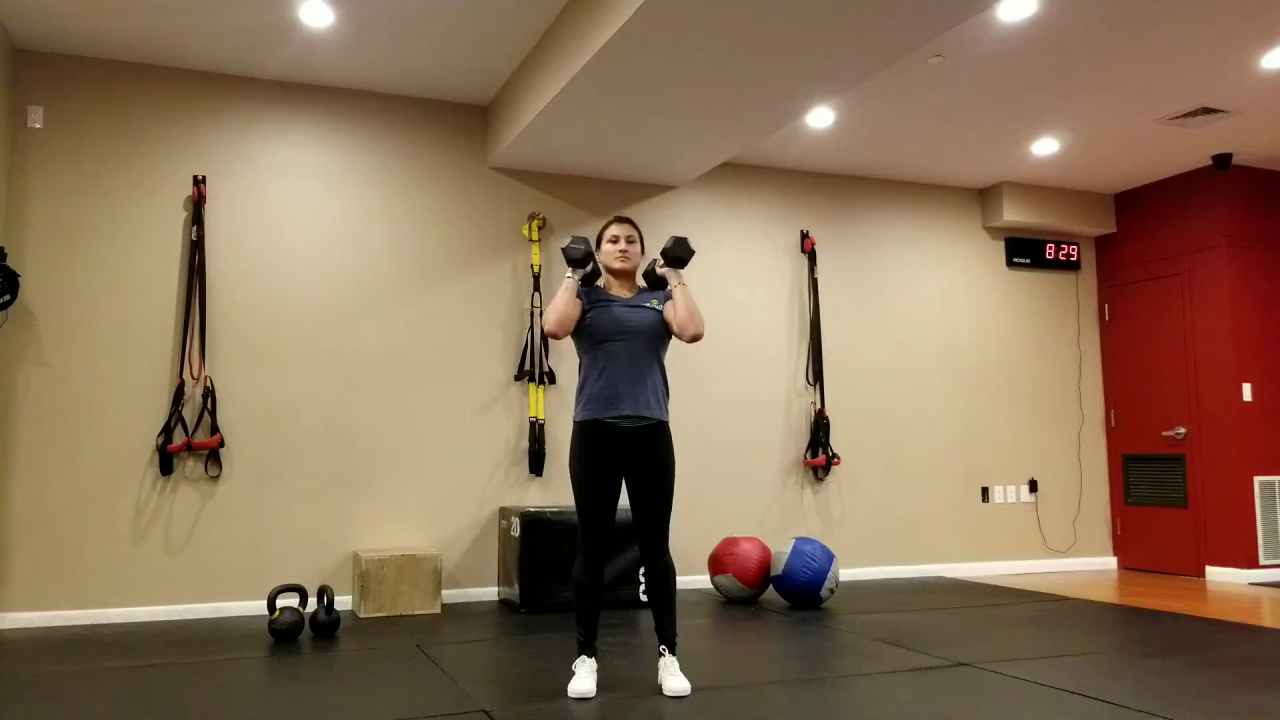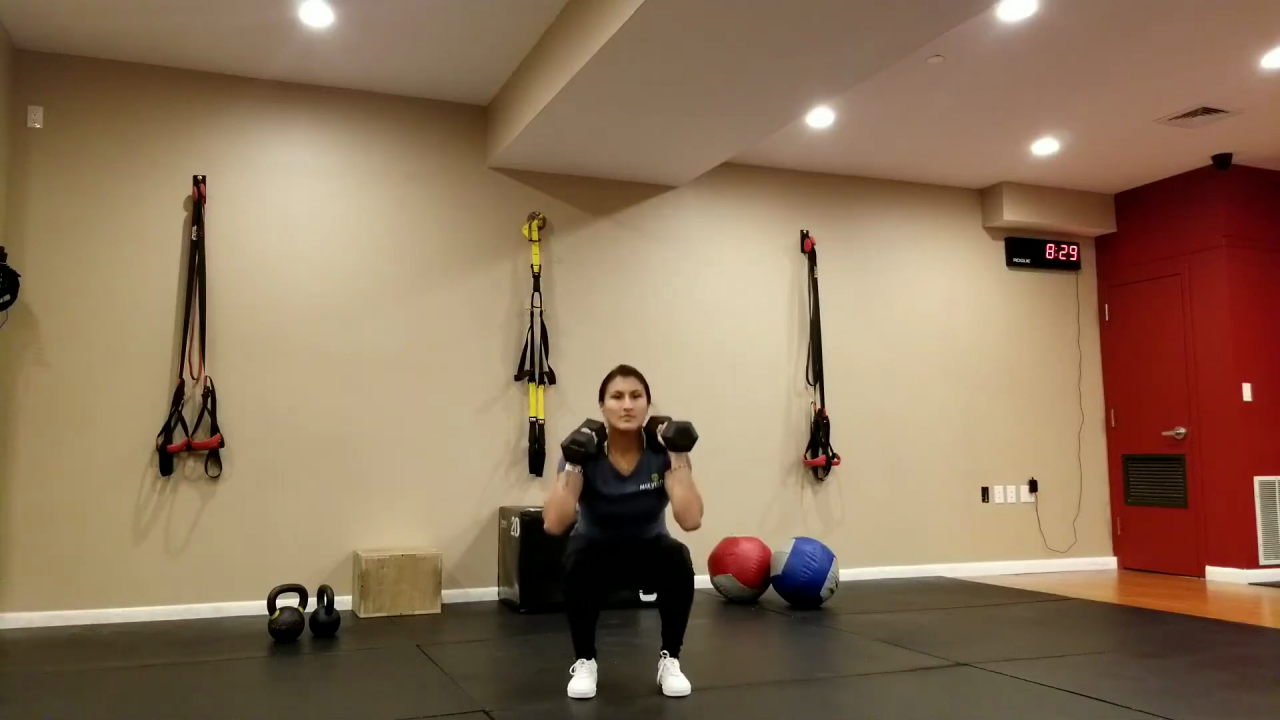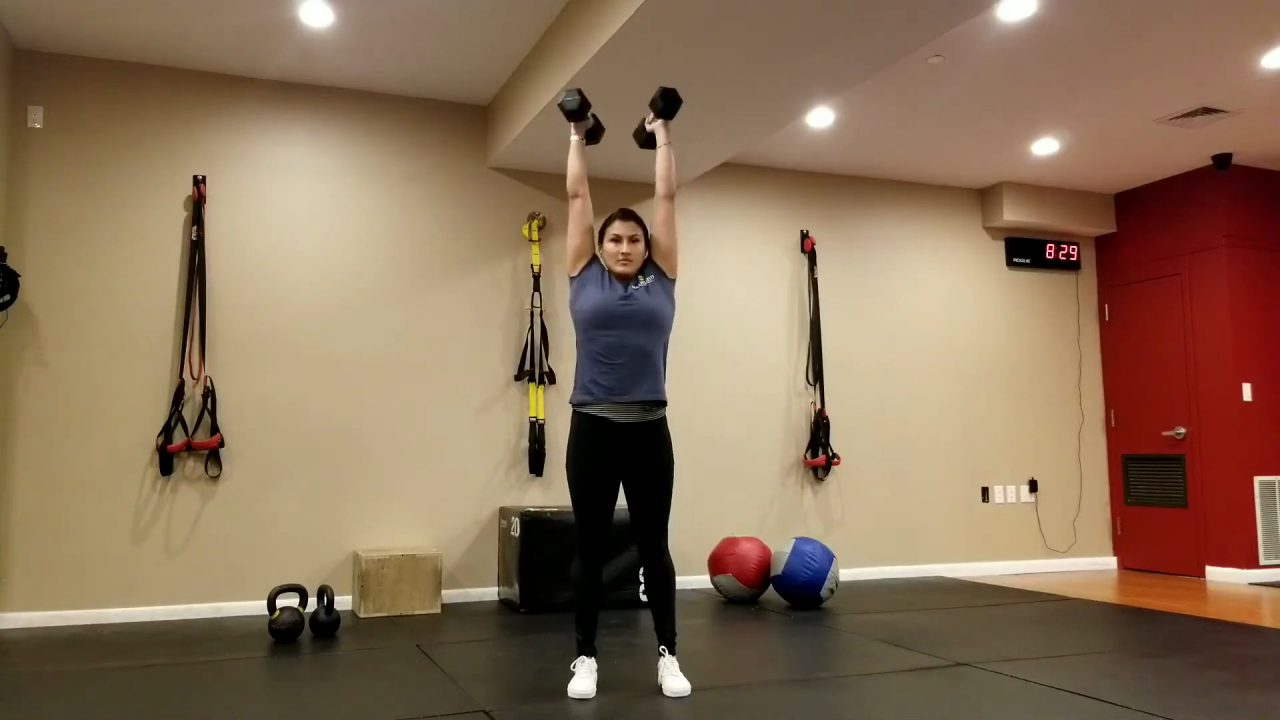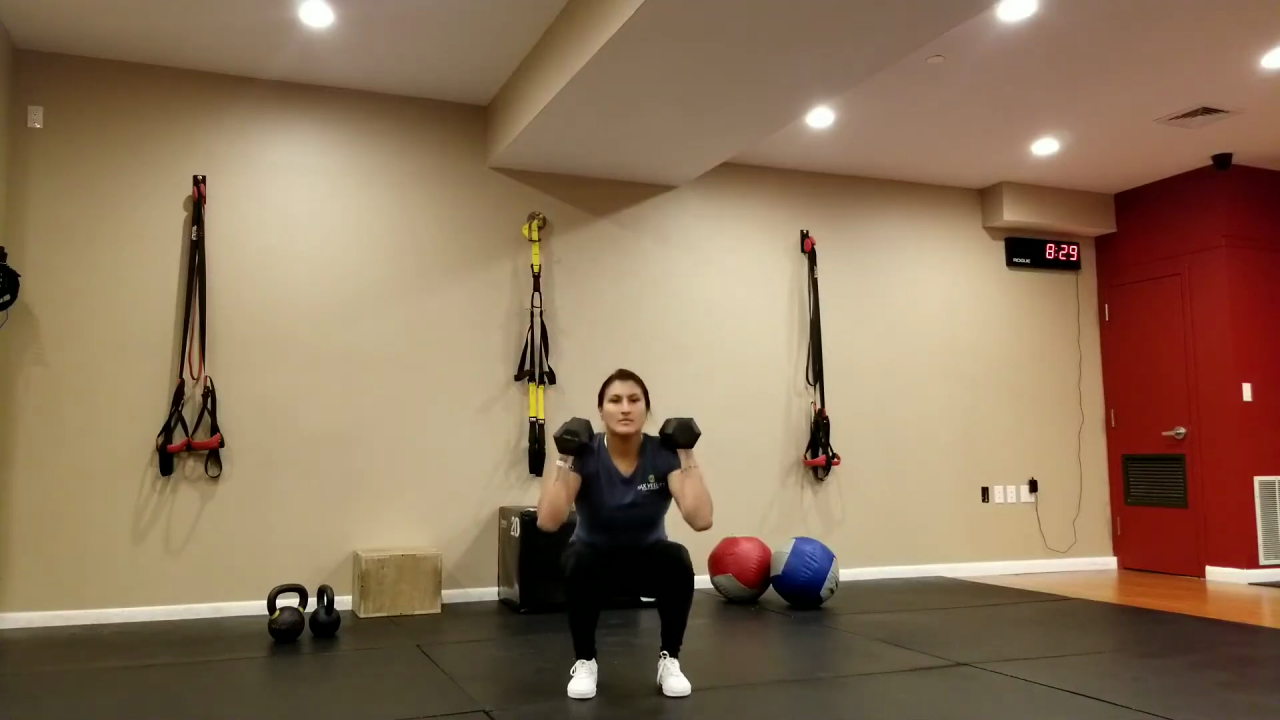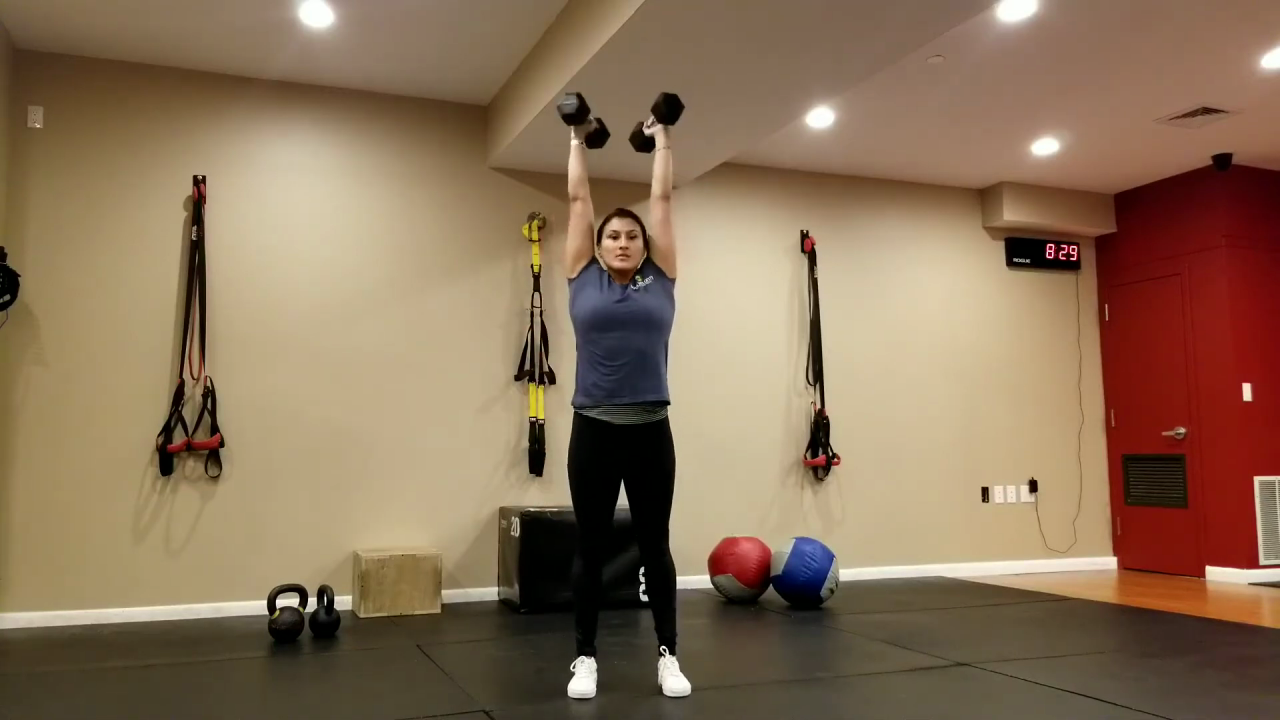
dt=1s
person 1, frame 1
left shoulder: (660, 297)
right shoulder: (586, 296)
left elbow: (693, 330)
right elbow: (553, 327)
left wrist: (675, 278)
right wrist: (572, 275)
left hip: (650, 433)
right hip: (595, 432)
left knee: (655, 546)
right knee: (593, 546)
left ankle: (668, 657)
right ankle: (586, 658)
person 1, frame 2
left shoulder: (663, 454)
left elbow: (691, 520)
right elbow: (553, 524)
left wrist: (678, 458)
right wrist: (573, 463)
left hip: (648, 547)
right hip: (595, 547)
left knee: (677, 562)
right knee: (581, 565)
left ankle: (669, 660)
right ankle: (584, 662)
person 1, frame 3
left shoulder: (660, 280)
right shoulder: (585, 277)
left elbow: (667, 198)
right elbow: (575, 195)
left wrist: (662, 138)
right wrist: (577, 138)
left hip: (648, 429)
right hip: (592, 428)
left knee: (653, 546)
right knee: (590, 547)
left ankle: (667, 655)
right ankle: (585, 658)
person 1, frame 4
left shoulder: (665, 456)
right shoulder: (585, 456)
left elbow: (702, 520)
right elbow: (548, 521)
left wrist: (688, 457)
right wrist: (564, 460)
left hip: (646, 555)
right hip: (595, 553)
left knee: (677, 562)
right knee: (581, 563)
left ankle: (669, 660)
right ankle: (584, 662)
person 1, frame 5
left shoulder: (659, 281)
right shoulder: (584, 280)
left elbow: (661, 198)
right elbow: (577, 198)
left wrist: (660, 139)
right wrist: (578, 141)
left hip: (650, 431)
right hip: (594, 430)
left knee: (655, 546)
right knee: (590, 547)
left ankle: (668, 656)
right ankle: (585, 658)
